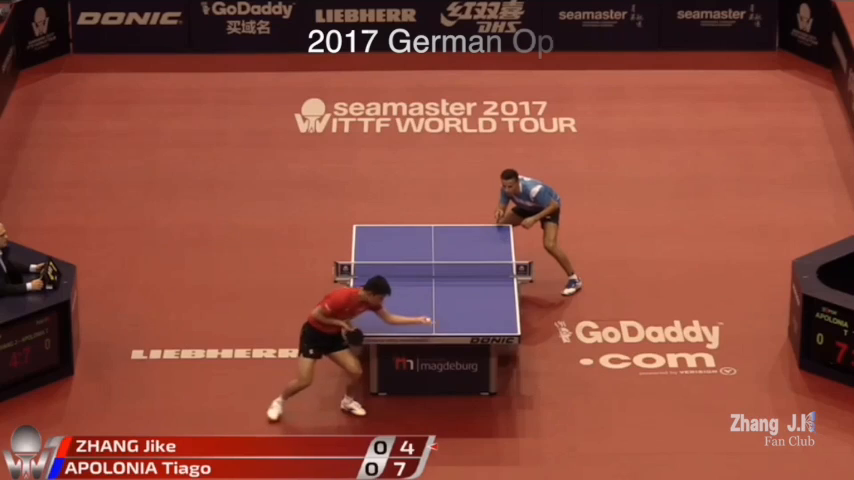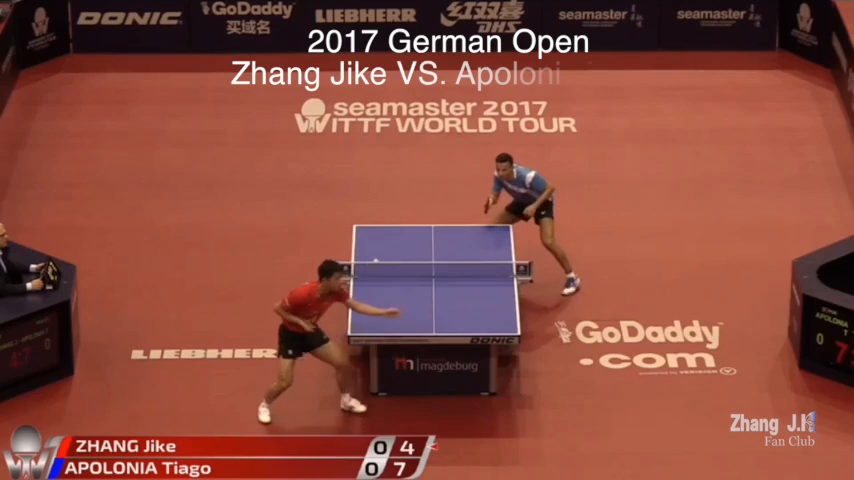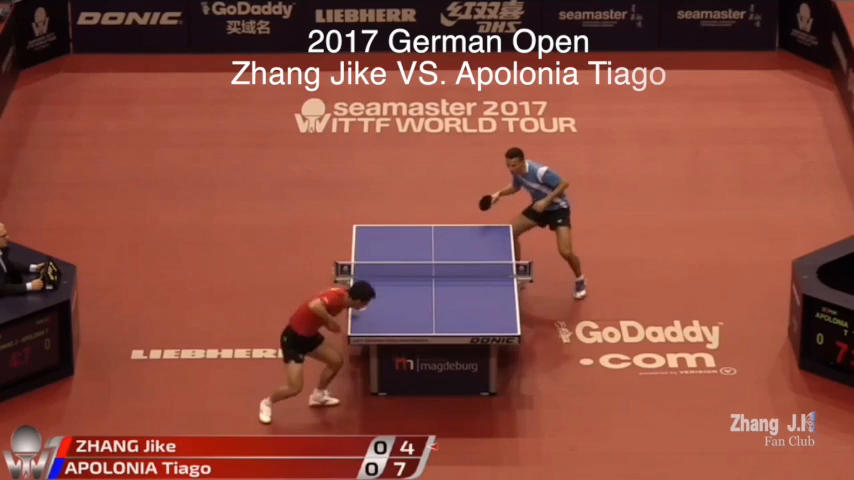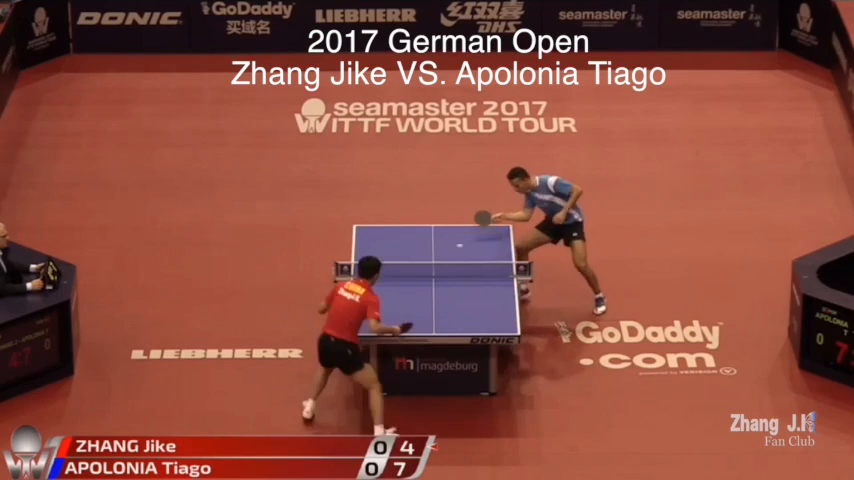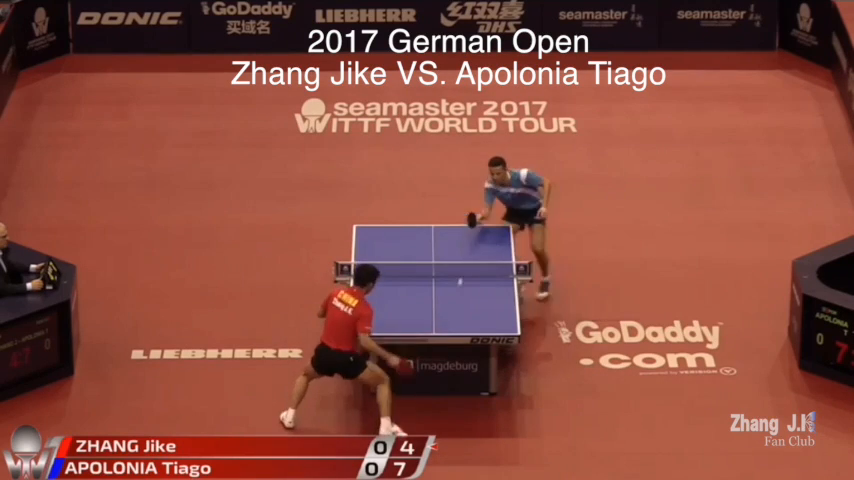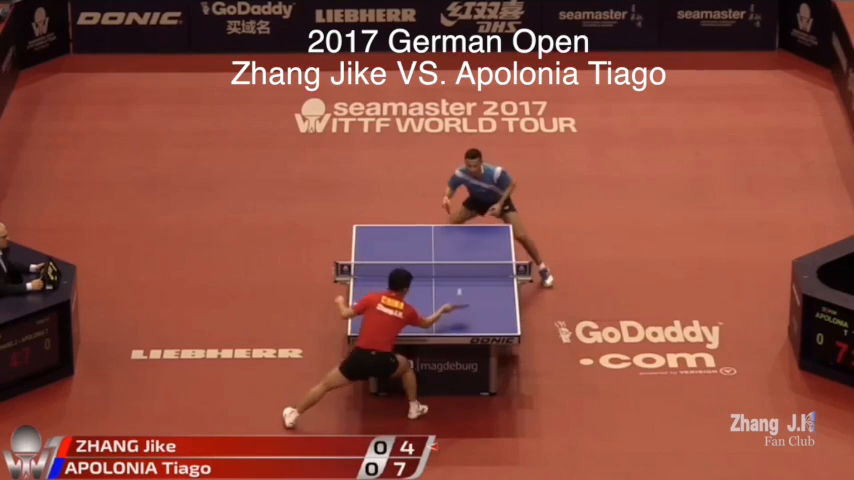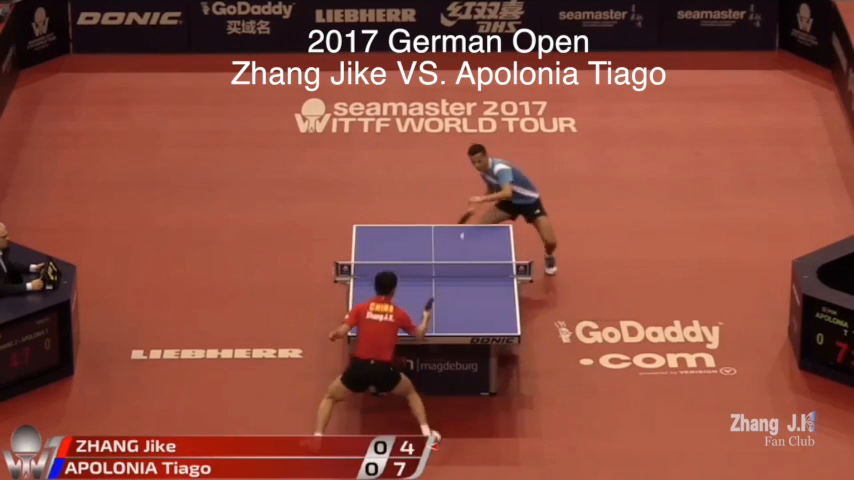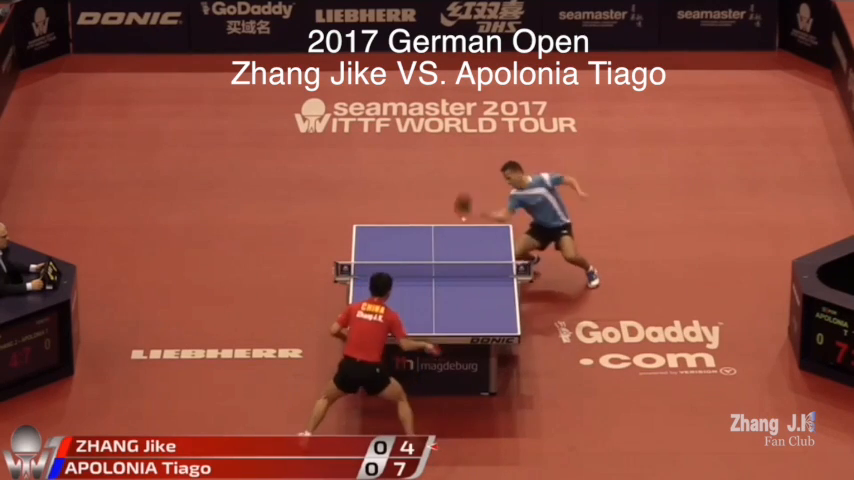
dt=0.4s
person 1, frame 1
left shoulder: (369, 301)
right shoulder: (342, 298)
left elbow: (390, 318)
right elbow: (315, 315)
left wrist: (417, 320)
right wrist: (340, 323)
left hip: (333, 336)
right hip: (313, 334)
left knee: (356, 372)
right knee: (304, 381)
left ankle: (348, 401)
right ankle: (279, 401)
person 1, frame 2
left shoulder: (337, 292)
right shoulder: (303, 294)
left elbow: (357, 306)
right elbow: (278, 309)
left wrist: (385, 312)
right wrist: (300, 322)
left hip: (310, 332)
right hip: (290, 334)
left knee: (343, 364)
right knee: (285, 382)
left ankle: (347, 400)
right ankle: (264, 406)
person 1, frame 3
left shoulder: (341, 294)
right shoulder: (336, 298)
right elbow: (313, 305)
right wrist: (333, 323)
left hip: (309, 334)
right hip: (293, 337)
left knee: (337, 360)
right knee: (295, 387)
left ankle: (318, 395)
right ankle: (267, 403)
person 1, frame 4
left shoulder: (341, 286)
right shoulder: (371, 298)
left elbow: (321, 309)
right elbow: (375, 327)
right wrist: (394, 330)
left hip: (325, 342)
right hip: (345, 348)
left knee: (326, 369)
right knee: (374, 387)
left ankle: (310, 406)
right ankle: (379, 431)
person 1, frame 5
left shoulder: (336, 294)
right shoulder: (364, 309)
left elbow: (320, 314)
right elbow: (365, 342)
right wrist: (389, 357)
left hip: (324, 354)
right hip: (347, 359)
left knee: (305, 376)
right knee: (383, 381)
left ankle: (289, 416)
right ankle: (386, 427)
person 1, frame 6
left shoulder: (372, 299)
right shoulder: (407, 310)
left elbow: (345, 314)
right elbow: (426, 324)
left wrist: (340, 302)
right wrist: (442, 311)
left hip: (360, 357)
right hip: (382, 362)
left knee: (325, 385)
right knee: (406, 366)
left ankle: (293, 416)
right ankle: (414, 407)
person 1, frame 7
left shoulder: (361, 308)
right shoulder: (399, 314)
left elbow: (342, 332)
right elbow: (419, 334)
left wrist: (334, 334)
right wrist: (427, 318)
left hip: (359, 368)
right hip: (383, 370)
left knee: (329, 397)
right knee: (410, 392)
left ankle: (317, 436)
right ankle: (427, 432)
person 1, frame 8
left shoulder: (354, 308)
right shoulder: (391, 316)
left elbow: (334, 331)
right elbow: (405, 345)
right wrist: (425, 346)
left hip: (349, 367)
right hip: (372, 371)
left knee: (326, 399)
right knee: (401, 399)
left ankle: (306, 436)
person 2, frame 1
left shoulder: (534, 190)
right shoulder: (506, 188)
left elbow: (555, 205)
right elbow: (502, 207)
left wrist: (534, 219)
right wrist: (499, 213)
left hip: (549, 207)
right hip: (528, 207)
left knee: (549, 245)
left ankle: (574, 279)
person 2, frame 2
left shoulder: (528, 176)
right shoulder: (498, 176)
left elbow: (550, 188)
right elbow: (495, 194)
left wrist: (535, 206)
right wrist: (491, 200)
left hip: (541, 203)
right hip: (522, 202)
left knee: (548, 242)
left ankle: (572, 278)
person 2, frame 3
left shoulder: (541, 172)
right shoulder: (517, 172)
left elbow: (563, 184)
right elbow: (515, 187)
left wrist: (545, 201)
right wrist: (499, 193)
left hip: (558, 209)
right hip: (538, 207)
left knee: (565, 251)
right knee: (511, 233)
left ankle: (580, 279)
person 2, frame 4
left shoulder: (550, 182)
right shoulder: (529, 192)
left elbow: (578, 190)
right elbow: (526, 215)
left wrist: (564, 212)
right wrist: (503, 216)
left hip: (572, 222)
right hip: (553, 222)
left knee: (581, 264)
right knee: (520, 247)
left ankle: (599, 297)
right ankle: (522, 288)
person 2, frame 5
left shoulder: (523, 175)
right shoulder: (491, 186)
left elbow: (546, 183)
right elbow: (487, 210)
left wrist: (544, 206)
right wrist: (480, 216)
left hip: (534, 208)
right hip: (515, 210)
left knee: (538, 249)
left ankle: (545, 280)
person 2, frame 6
left shoulder: (496, 172)
right shoulder: (460, 174)
left elbow: (512, 184)
right elbow: (450, 188)
left wrist: (500, 204)
right wrist: (446, 198)
left hip: (498, 201)
right hip: (477, 199)
left knee: (520, 236)
right knee: (452, 224)
left ankle: (543, 269)
person 2, frame 7
left shoulder: (501, 169)
right shoulder: (484, 172)
left elbow: (508, 193)
left wrist: (481, 199)
right wrist: (474, 205)
left hip: (530, 201)
right hip: (509, 202)
left knee: (550, 241)
right knee: (481, 225)
left ankle: (549, 257)
person 2, frame 8
left shoulder: (544, 180)
right shoulder: (516, 195)
left elbow: (569, 179)
right elbow: (505, 217)
left wrist: (579, 191)
right wrist: (489, 216)
left hip: (561, 225)
right hip: (539, 227)
left knee: (570, 257)
right knee: (514, 253)
left ankle: (590, 271)
right ankle: (532, 259)
